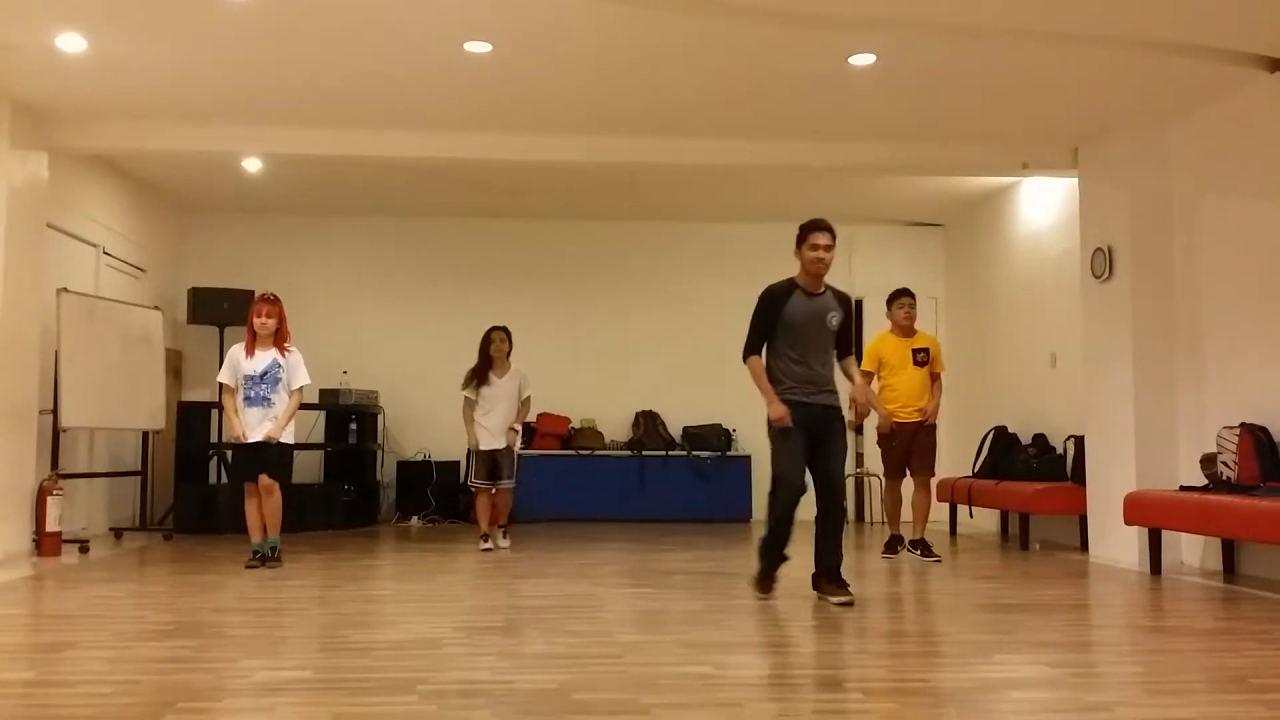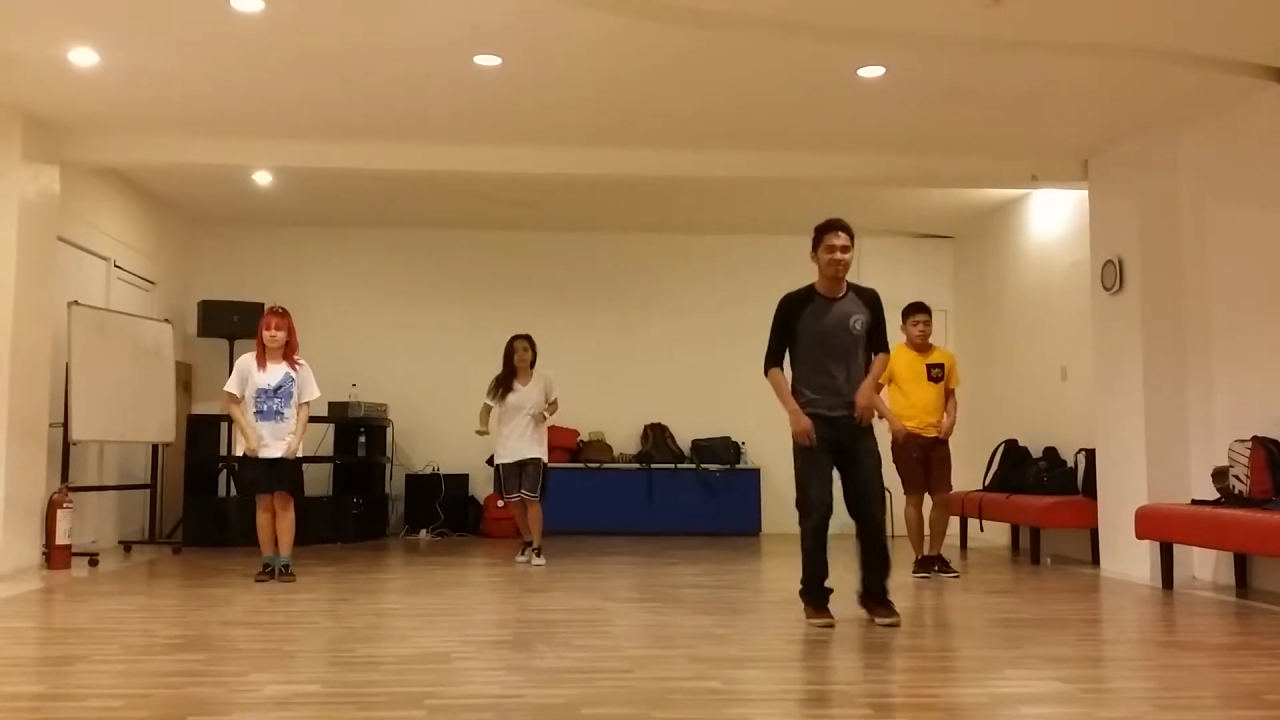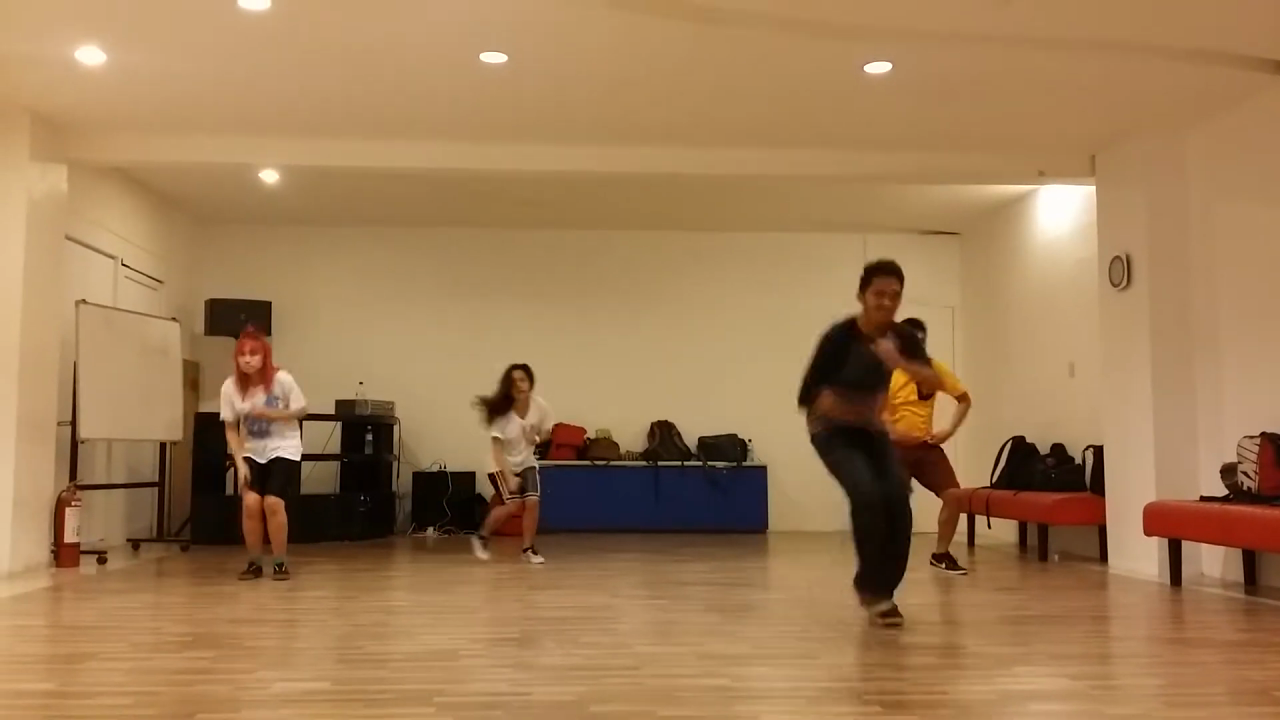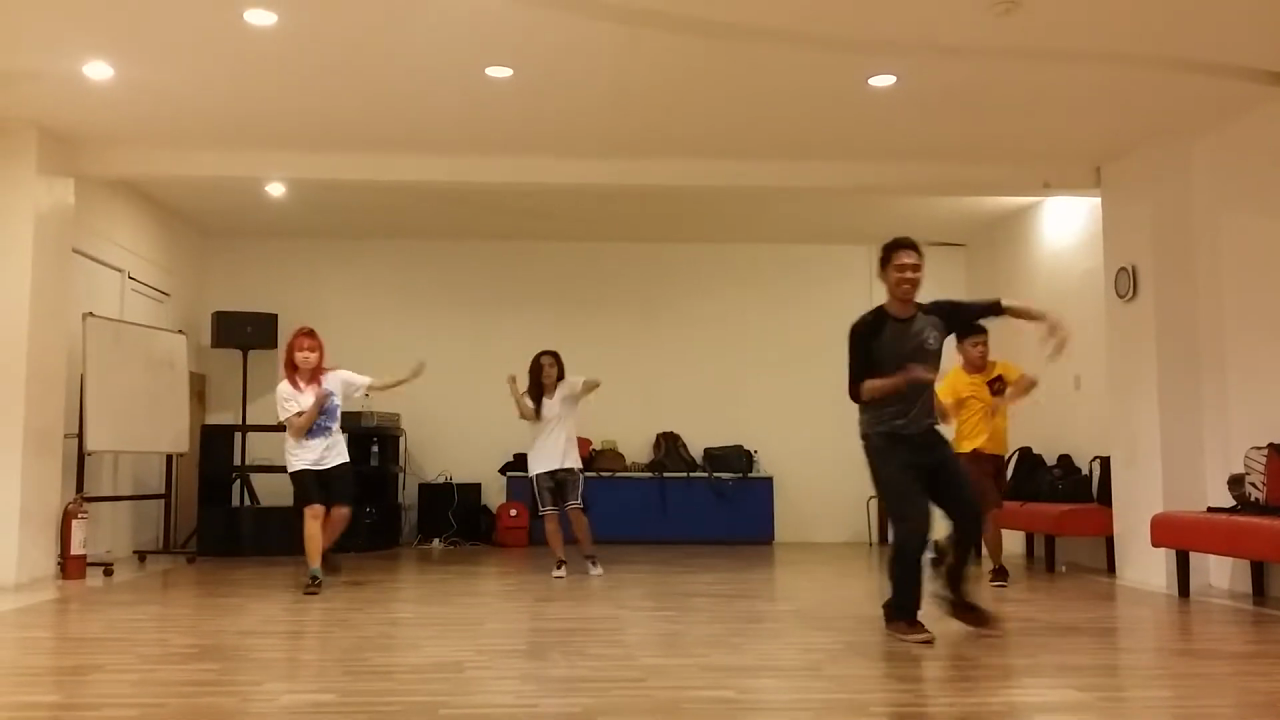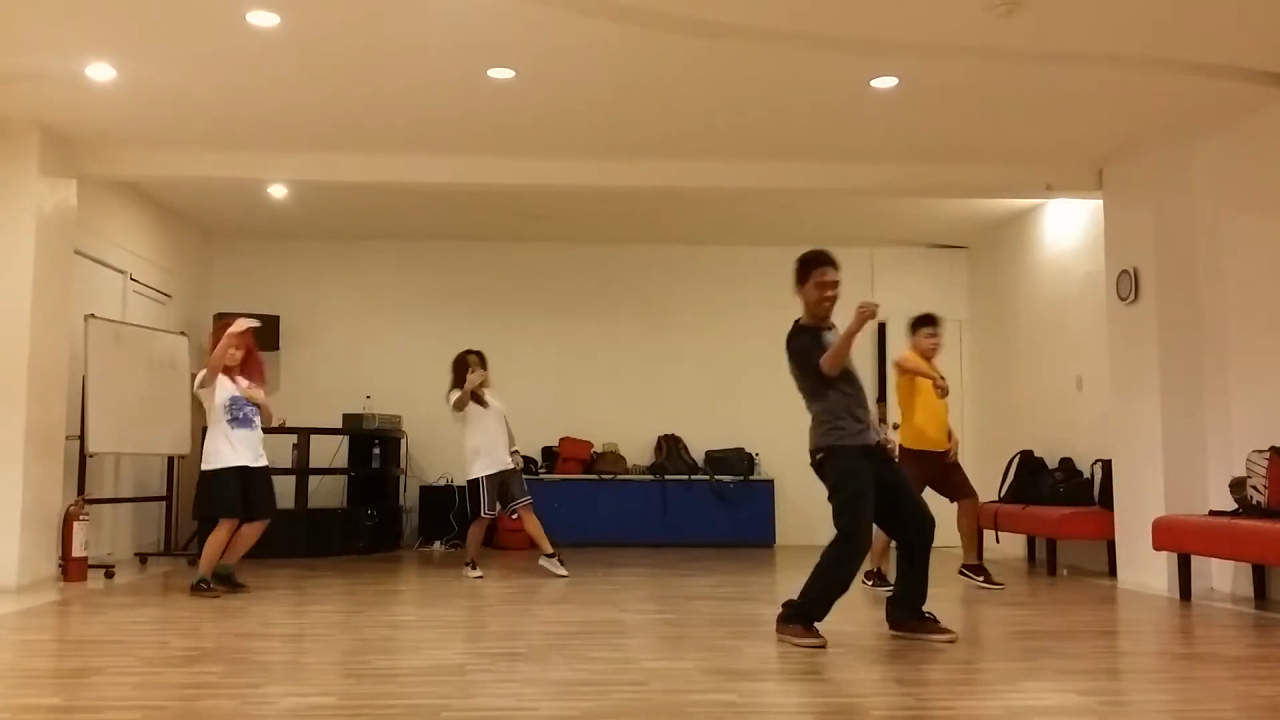
dt=1s
person 1, frame 1
left shoulder: (841, 303)
right shoulder: (777, 296)
right elbow: (751, 353)
left wrist: (857, 383)
right wrist: (771, 400)
left hip: (828, 408)
right hip: (789, 407)
left knee: (834, 492)
right knee: (789, 484)
left ankle: (829, 576)
right ankle: (768, 561)
person 1, frame 2
left shoulder: (867, 301)
right shoulder: (794, 304)
left elbow: (880, 351)
right elbow: (772, 364)
left wrist: (869, 383)
right wrist: (794, 412)
left hip: (855, 421)
right hip: (813, 421)
left knee: (871, 508)
right knee: (816, 507)
left ankle: (876, 594)
right ankle: (814, 597)
person 1, frame 3
left shoulder: (902, 336)
right shoulder: (839, 336)
left elbow: (930, 379)
right elbow: (808, 399)
left wrist: (900, 362)
right wrist: (863, 413)
left hip: (873, 431)
right hip: (833, 431)
left knee: (897, 506)
right knee: (868, 495)
left ankle: (883, 588)
right ankle: (870, 584)
person 1, frame 4
left shoulder: (939, 315)
right shoulder: (866, 329)
left elbow: (993, 307)
right elbow: (859, 392)
left wrist: (1044, 319)
right wrist: (906, 377)
left hip: (925, 434)
right hip: (886, 439)
left knee: (969, 514)
right knee: (912, 527)
left ankle: (956, 595)
right ankle: (901, 614)
person 1, frame 5
left shoulder: (831, 331)
right shoulder: (800, 338)
right elbow: (829, 368)
right wrist: (855, 325)
left hip: (867, 446)
right hip: (838, 451)
left knee: (917, 522)
right knee: (855, 538)
left ankle: (905, 612)
right ankle: (796, 617)
person 2, frame 1
left shoulder: (289, 354)
right shoulder: (237, 352)
left elbow: (296, 395)
right elbow: (228, 393)
left wrist: (278, 427)
right wrist: (234, 424)
left hip: (277, 433)
right hip: (246, 434)
left knee: (268, 483)
right knee: (251, 488)
left ankle: (273, 545)
right ankle: (257, 548)
person 2, frame 2
left shoulder: (299, 367)
right shoulder: (246, 363)
left elbow: (303, 407)
right elbow: (232, 404)
left wrist: (296, 439)
right wrist: (249, 437)
left hip: (286, 447)
right hip: (255, 447)
left knee: (285, 501)
right knee: (264, 502)
left ankle: (285, 563)
right ankle: (268, 562)
person 2, frame 3
left shoulder: (281, 380)
right shoulder: (231, 386)
left elbow: (301, 411)
right elbow: (229, 429)
left wrist: (270, 415)
right wrist: (239, 462)
left hip: (283, 451)
right hip: (250, 453)
left knee: (273, 504)
right knee: (250, 506)
left ankle: (280, 563)
right ankle: (254, 562)
person 2, frame 4
left shoulder: (335, 378)
right shoulder: (286, 389)
left elbow: (375, 385)
right elbow: (296, 429)
left wrist: (405, 377)
right wrist: (316, 404)
left hip: (335, 458)
right hip: (303, 461)
left knee: (341, 512)
right knee: (314, 512)
left ankle: (321, 549)
right ankle: (315, 575)
person 2, frame 5
left shoulder: (254, 379)
right shoulder: (207, 378)
left elbow: (267, 419)
right elbow: (210, 374)
left wrist: (261, 401)
right wrist: (229, 333)
left hip: (254, 460)
right hip: (222, 461)
left knee: (259, 519)
right knee: (228, 522)
left ankle: (223, 569)
right ankle: (201, 580)
person 3, frame 1
left shoulder: (930, 343)
right shoulder: (878, 345)
left elbow: (936, 379)
right elbow: (865, 383)
left wrist: (935, 403)
right wrist: (880, 412)
left hip: (923, 421)
right hip: (893, 423)
left knee: (923, 480)
right knee: (893, 480)
left ankle: (918, 539)
right ankle: (894, 537)
person 3, frame 2
left shoulder: (945, 358)
right shoulder: (892, 357)
right elbow: (872, 392)
left wrist: (951, 418)
right wrist: (892, 419)
left hip: (937, 437)
right hip: (907, 437)
left knee: (942, 497)
right knee: (914, 497)
left ankle: (935, 555)
right ankle: (920, 558)
person 3, frame 3
left shoulder: (937, 371)
left elbow: (965, 399)
left wrist: (950, 430)
right wrist: (891, 431)
left hip: (927, 445)
right hip: (895, 445)
left knee: (953, 495)
left ankle: (941, 554)
person 3, frame 4
left shoulder: (999, 370)
right shoulder: (953, 381)
left elbow: (1029, 382)
right elbow: (943, 414)
left wrist: (1009, 396)
left hip: (994, 456)
right hip: (970, 455)
left knee: (988, 513)
right knee: (991, 510)
left ankle: (947, 546)
right ankle: (998, 567)
person 3, frame 5
left shoulder: (932, 369)
right shoulder: (909, 364)
right elbow: (902, 362)
left wrist: (952, 436)
right wrist: (935, 376)
left hip: (941, 451)
right hip: (914, 452)
left knee: (969, 501)
left ankle: (973, 566)
right ankle: (873, 572)
person 4, frame 1
left shoulder: (519, 375)
right shoulder: (477, 375)
left elbow: (525, 405)
right elbow: (468, 406)
left wrist: (515, 428)
right wrist: (470, 433)
left hip: (506, 440)
right hip: (482, 439)
left knee: (505, 488)
right knee: (483, 488)
left ankle: (501, 527)
right ankle: (485, 534)
person 4, frame 2
left shoulder: (544, 379)
right shoulder: (501, 383)
left elbow: (554, 404)
right elbow: (486, 408)
left wrist: (545, 413)
right wrist: (483, 426)
left hip: (533, 450)
right hip: (506, 451)
left knee: (531, 500)
right knee: (516, 501)
left ankle: (536, 548)
right ankle: (527, 542)
person 4, frame 3
left shoulder: (539, 407)
right shoulder: (500, 413)
left elbow: (546, 432)
right elbow: (497, 448)
left wrist: (537, 438)
right wrist: (508, 476)
left hip: (527, 463)
right hip: (503, 465)
left knee: (533, 502)
right knee: (512, 503)
left ankle: (528, 548)
right ankle: (481, 536)
person 4, frame 4
left shoulder: (568, 388)
right shoulder: (530, 397)
left elbow: (594, 384)
right elbow: (526, 415)
left wrist: (581, 390)
right wrist: (514, 389)
left hip: (567, 460)
right hip: (539, 463)
left knee: (575, 510)
right knee: (549, 514)
left ankle: (590, 557)
right ankle: (560, 561)
person 4, frame 5
left shoulder: (491, 393)
right shoulder: (459, 396)
right elbow: (459, 404)
left wrist: (514, 450)
right wrist: (468, 387)
left hip: (506, 463)
right hip: (482, 466)
left knee: (526, 508)
right knee: (483, 516)
left ankle: (549, 555)
right ankle: (470, 563)
